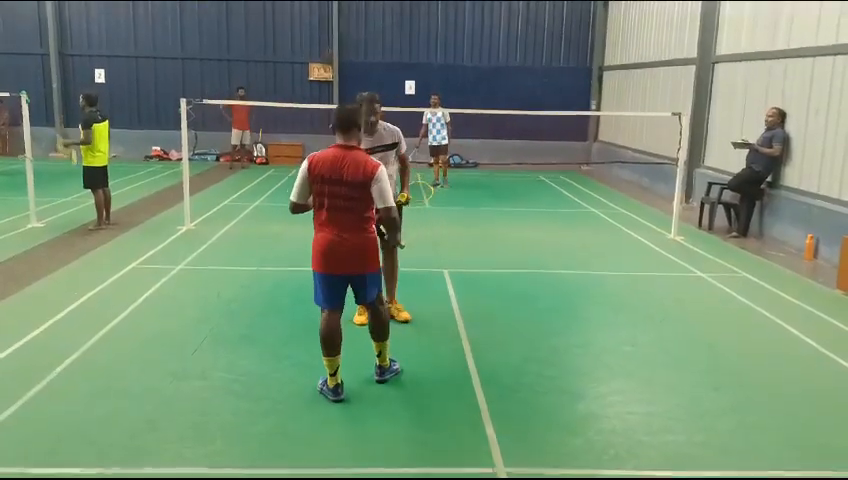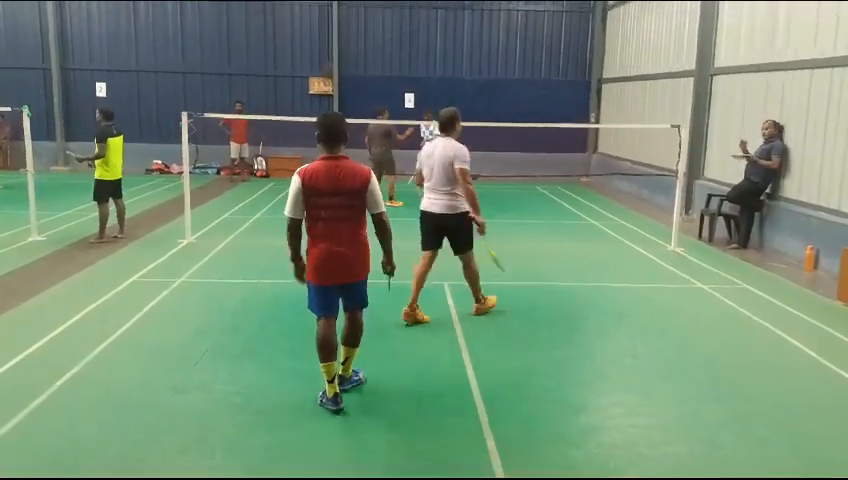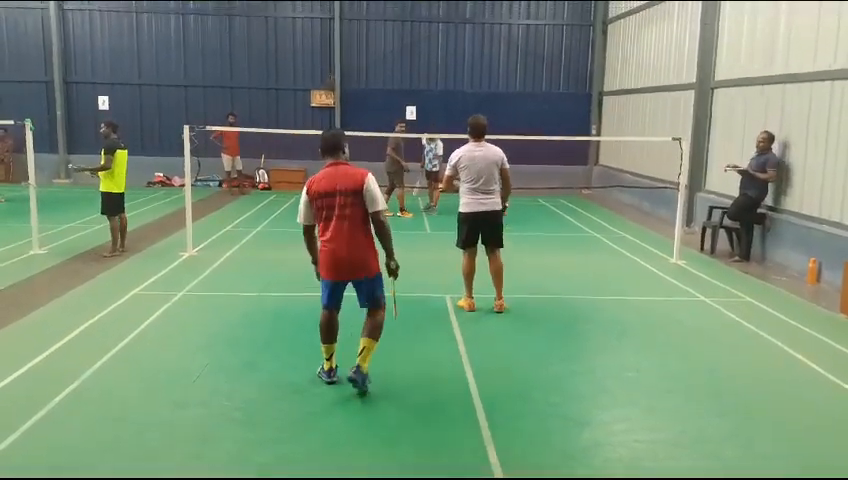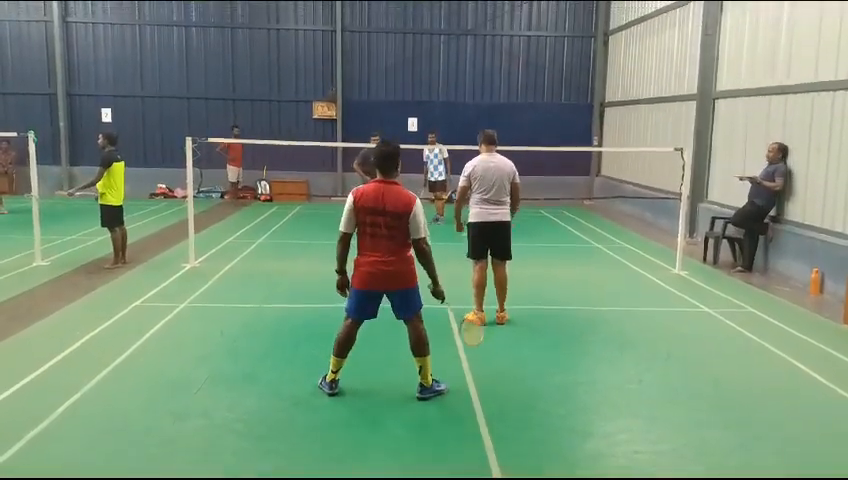
dt=1s
person 1, frame 1
left shoulder: (313, 161)
right shoulder: (373, 168)
left elbow: (295, 207)
right elbow: (389, 216)
right wrist: (394, 237)
left hip: (327, 250)
right hip: (363, 251)
left knee: (330, 313)
right knee: (375, 305)
left ankle: (333, 382)
right ankle: (384, 365)
person 1, frame 2
left shoulder: (304, 175)
right shoulder: (364, 175)
left elbow: (293, 224)
right elbow: (381, 221)
left wrist: (297, 259)
right wrist: (388, 256)
left hip: (321, 260)
right hip: (356, 260)
left knee: (326, 321)
right knee: (354, 314)
left ankle: (332, 392)
right ankle: (346, 374)
person 1, frame 3
left shoulder: (311, 185)
right shoulder: (363, 177)
left elbow: (307, 230)
right elbow: (379, 221)
left wrist: (316, 261)
right wrist: (390, 256)
left hip: (330, 260)
right hip: (363, 259)
left knee: (329, 310)
right knee: (376, 309)
left ankle: (328, 367)
right ankle: (360, 367)
person 1, frame 4
left shoulder: (357, 195)
right shoulder: (410, 200)
left elbow: (344, 239)
right elbow: (421, 246)
left wrist: (341, 273)
right wrist: (435, 281)
left hip: (365, 273)
right hip: (401, 275)
left knee: (351, 323)
right knee: (415, 323)
left ankle: (331, 379)
right ankle: (426, 383)
person 2, frame 1
left shoulder: (393, 133)
left elbow: (403, 162)
left wrist: (404, 190)
left knee: (390, 252)
left ankle: (392, 302)
right ankle: (364, 304)
person 2, frame 2
left shoulder: (426, 148)
right shoulder: (458, 150)
left elbow: (420, 180)
right elbow: (466, 185)
right wrist: (477, 214)
left hip: (428, 210)
right hip: (454, 212)
left knee: (427, 258)
right knee: (467, 257)
left ankle: (411, 308)
right ankle: (480, 301)
person 2, frame 3
left shoulder: (458, 154)
right shoulder: (498, 152)
left elbow: (445, 185)
right elbow: (507, 183)
right wrist: (503, 202)
left hip: (468, 210)
right hip: (493, 210)
left knee: (469, 254)
right knee: (494, 254)
left ankle: (468, 299)
right ankle: (499, 300)
person 2, frame 4
left shoulder: (472, 165)
right shoulder: (509, 165)
left elbow: (460, 198)
right elbow: (516, 198)
left wrist: (458, 220)
right wrist: (509, 216)
left hip: (478, 220)
right hip: (502, 220)
left knee: (480, 266)
right knee: (500, 266)
left ankle: (478, 313)
right ankle: (501, 312)
person 3, frame 1
left shoulder: (87, 118)
right shoulder: (103, 116)
left elbow: (87, 140)
left wrist: (71, 142)
left hip: (92, 161)
right hip: (103, 158)
left knee: (97, 190)
right knee: (105, 188)
left ankle: (100, 222)
right ankle: (107, 218)
person 3, frame 2
left shoulder: (101, 132)
right shoulder: (118, 131)
left elbow: (101, 154)
left wrist: (85, 159)
left hip: (104, 174)
right hip: (117, 172)
left knee: (103, 203)
right knee: (118, 200)
left ankle: (101, 235)
right ankle: (121, 231)
person 3, frame 3
left shoulder: (109, 144)
right shoulder: (121, 144)
left elbow: (107, 165)
left wrist: (86, 169)
right wrist: (97, 171)
left hip: (109, 187)
right hip: (119, 186)
left knee: (111, 216)
right knee: (121, 214)
left ankle: (114, 248)
right ankle: (122, 245)
person 3, frame 4
left shoulder: (107, 156)
right shoulder: (118, 156)
left elbow: (97, 179)
left wrist: (76, 189)
right wrist: (102, 191)
left hip: (109, 199)
right hip: (117, 197)
left knee: (113, 228)
right knee: (120, 226)
left ankle: (116, 260)
right ankle: (123, 257)
person 4, frame 1
left shoulder: (779, 133)
right shoulder: (768, 131)
left elbow: (776, 152)
left wrist: (757, 148)
right wrist: (750, 146)
left hip: (759, 170)
right hip: (754, 168)
left knee: (733, 184)
right knee: (747, 200)
left ankle: (758, 193)
right ankle: (741, 230)
person 4, frame 2
left shoulder: (778, 145)
right shoulder: (765, 144)
left elbow: (774, 164)
right elbow: (755, 160)
left wrist: (756, 160)
right wrist: (745, 151)
left hip: (757, 181)
right hip: (752, 180)
left knee: (732, 196)
right knee: (746, 210)
left ankle: (759, 205)
right ankle: (741, 242)
person 4, frame 3
left shoulder: (771, 158)
right shoulder: (756, 156)
left elbow: (771, 177)
left wrist: (752, 173)
right wrist: (737, 168)
left hip: (754, 194)
right hip: (746, 192)
left knee: (732, 213)
right knee: (746, 224)
left ankle: (761, 218)
right ankle: (743, 255)
person 4, frame 4
left shoulder: (780, 168)
right shoulder: (770, 166)
left elbow: (778, 186)
left wrist: (759, 181)
right wrist: (751, 179)
left hip: (761, 204)
right hip: (756, 202)
left knee: (736, 220)
right knee: (750, 234)
left ankle: (764, 228)
right ankle: (746, 265)
